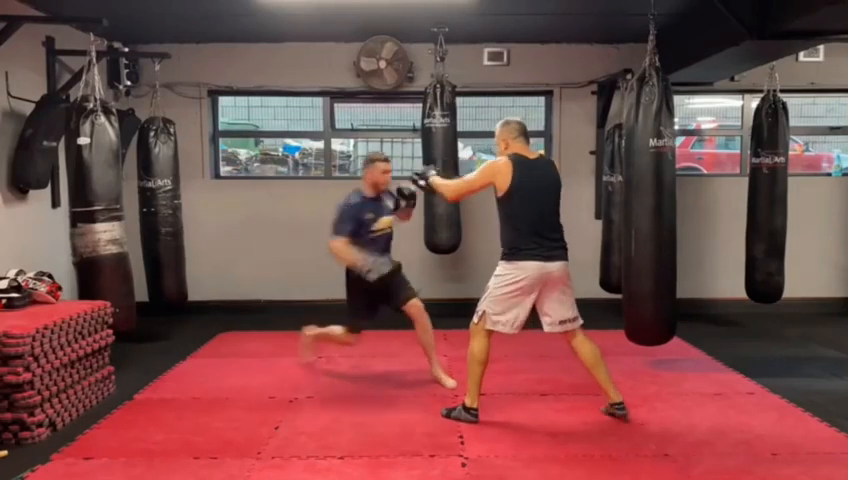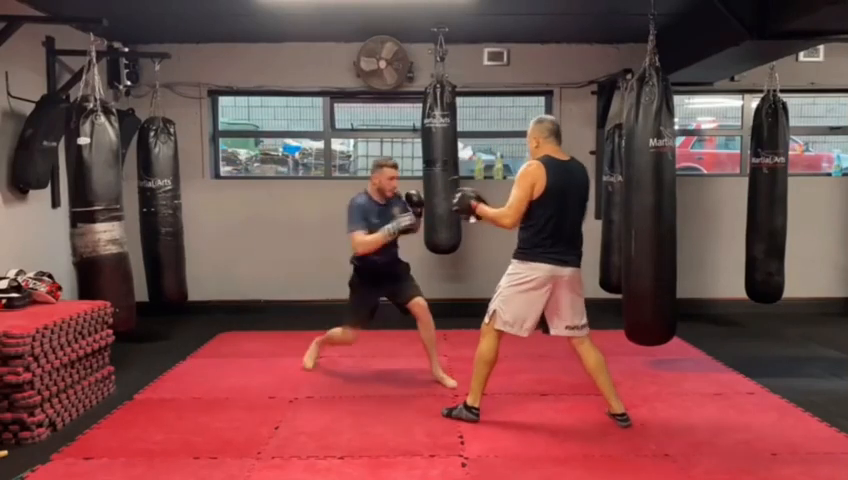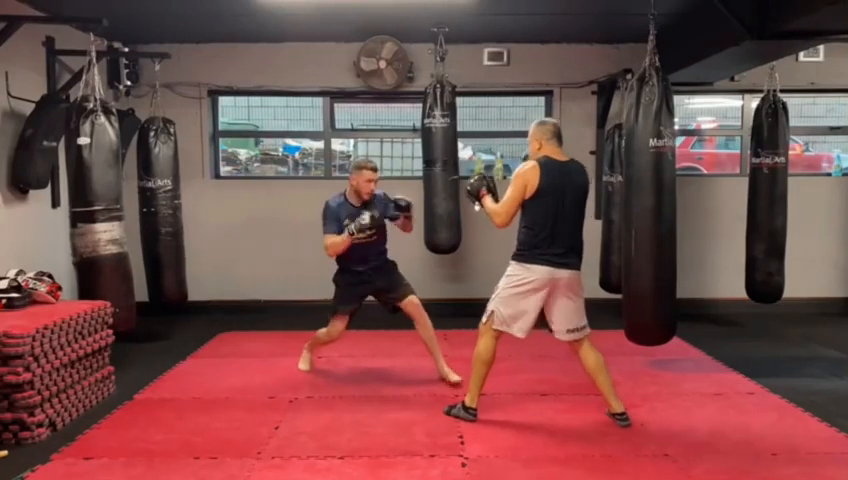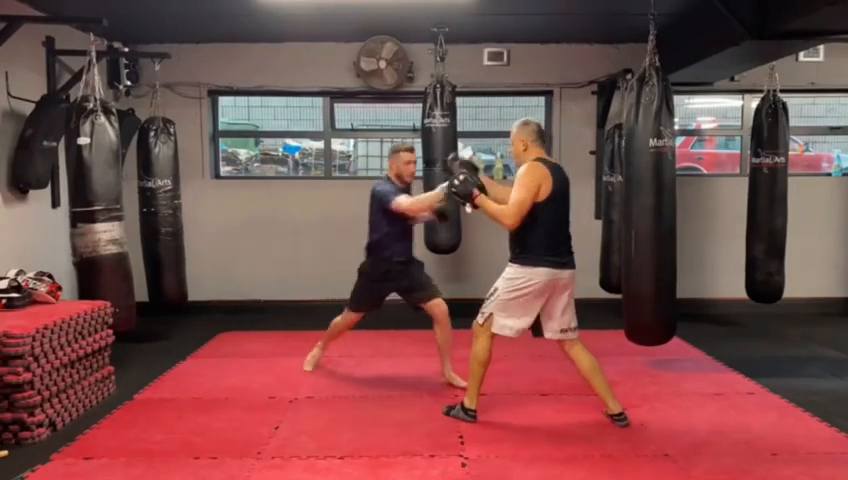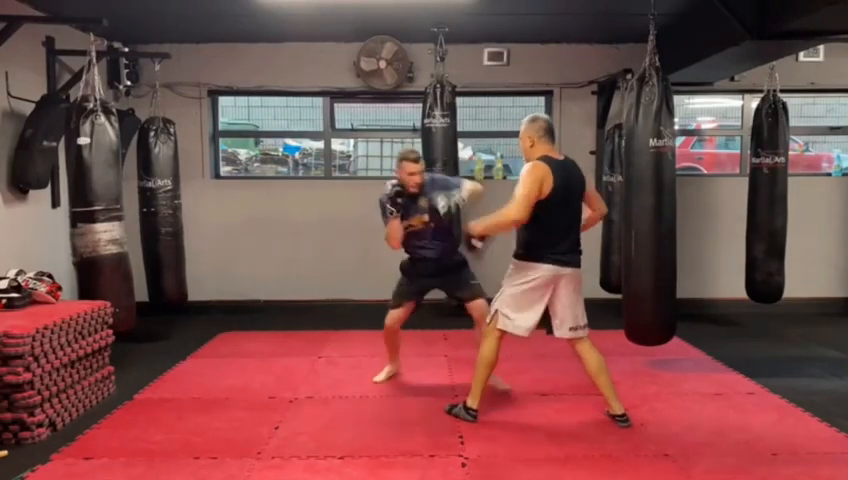
dt=0.3s
person 1, frame 1
left shoulder: (500, 167)
right shoulder: (550, 167)
left elbow: (452, 192)
left wrist: (430, 178)
left hip: (519, 265)
right hip: (556, 262)
left knee: (481, 330)
right knee: (575, 333)
left ankle: (470, 406)
right ankle: (615, 400)
person 1, frame 2
left shoulder: (533, 169)
right shoulder: (580, 171)
left elbow: (509, 219)
left wrist: (475, 205)
left hip: (531, 266)
right hip: (568, 268)
left knee: (491, 330)
right knee: (581, 340)
left ankle: (472, 405)
right ankle: (618, 410)
person 1, frame 3
left shoulder: (528, 171)
right shoulder: (581, 173)
left elbow: (501, 218)
left wrist: (484, 194)
left hip: (529, 268)
right hip: (568, 270)
left knee: (489, 329)
right knee: (580, 341)
left ankle: (469, 404)
right ankle: (618, 409)
person 1, frame 4
left shoulder: (532, 171)
right shoulder: (556, 172)
left elbow: (510, 219)
left wrist: (475, 195)
right wrist: (480, 179)
left hip: (528, 270)
right hip: (562, 271)
left knee: (483, 330)
right knee: (570, 342)
left ankle: (469, 406)
right ankle: (615, 409)
person 1, frame 5
left shoulder: (535, 169)
right shoulder: (574, 169)
left elbow: (516, 215)
right elbow: (599, 210)
left wrist: (478, 227)
left hip: (535, 266)
right hip: (568, 268)
left knee: (493, 331)
right knee: (580, 340)
left ankle: (471, 405)
right ankle: (617, 410)
person 2, frame 1
left shoulder: (384, 196)
right shoulder: (352, 205)
left elbow: (404, 217)
right elbow: (336, 247)
left wrist: (407, 202)
right wrist: (367, 265)
left hip: (385, 269)
right hip: (362, 275)
left knee: (417, 311)
right knee: (350, 336)
left ankle: (436, 369)
right ankle: (314, 334)
person 2, frame 2
left shoulder: (395, 199)
right shoulder: (359, 205)
left elbow: (412, 229)
right elbow: (361, 246)
left wrist: (416, 213)
right wrist: (392, 228)
left hip: (393, 269)
right hip: (367, 276)
left knee: (421, 308)
right knee: (349, 336)
left ankle: (436, 369)
right ankle: (318, 343)
person 2, frame 3
left shoulder: (381, 200)
right shoulder: (334, 206)
left elbow: (407, 228)
right elbow: (331, 249)
left wrist: (407, 213)
right wrist: (354, 229)
left hip: (382, 269)
right hip: (351, 275)
left knee: (415, 307)
right knee: (335, 331)
left ankle: (443, 368)
right ankle: (308, 349)
person 2, frame 4
left shoulder: (402, 187)
right shoulder: (382, 190)
right elbow: (410, 207)
left wrist: (431, 213)
right wrist: (445, 189)
left hip: (407, 265)
right hip: (379, 268)
left knee: (440, 311)
right knee: (349, 319)
left ankle: (448, 371)
right ankle: (321, 346)
person 2, frame 5
left shoulder: (437, 182)
right shoulder: (390, 199)
left elbow: (475, 188)
right elbow: (394, 243)
left wrist: (456, 196)
right wrist: (392, 209)
left hip: (451, 264)
right hip: (418, 267)
left knee: (482, 314)
right knee: (392, 322)
right ankle: (393, 364)
